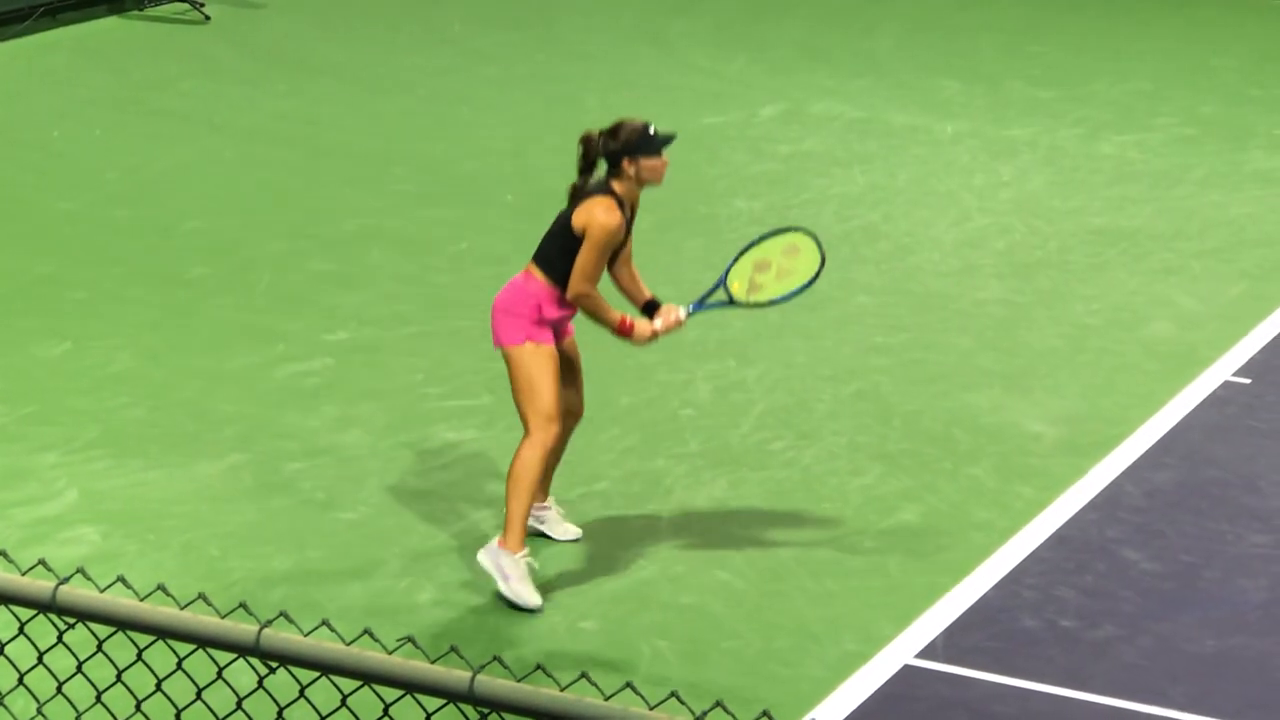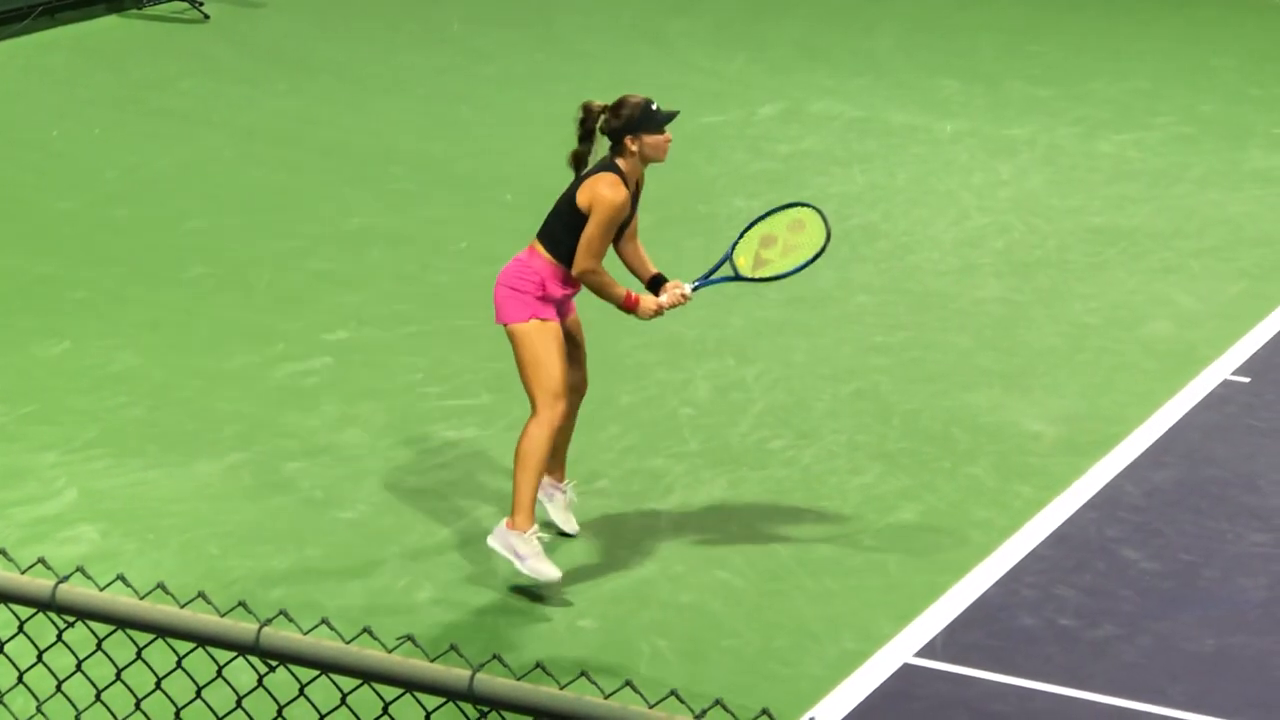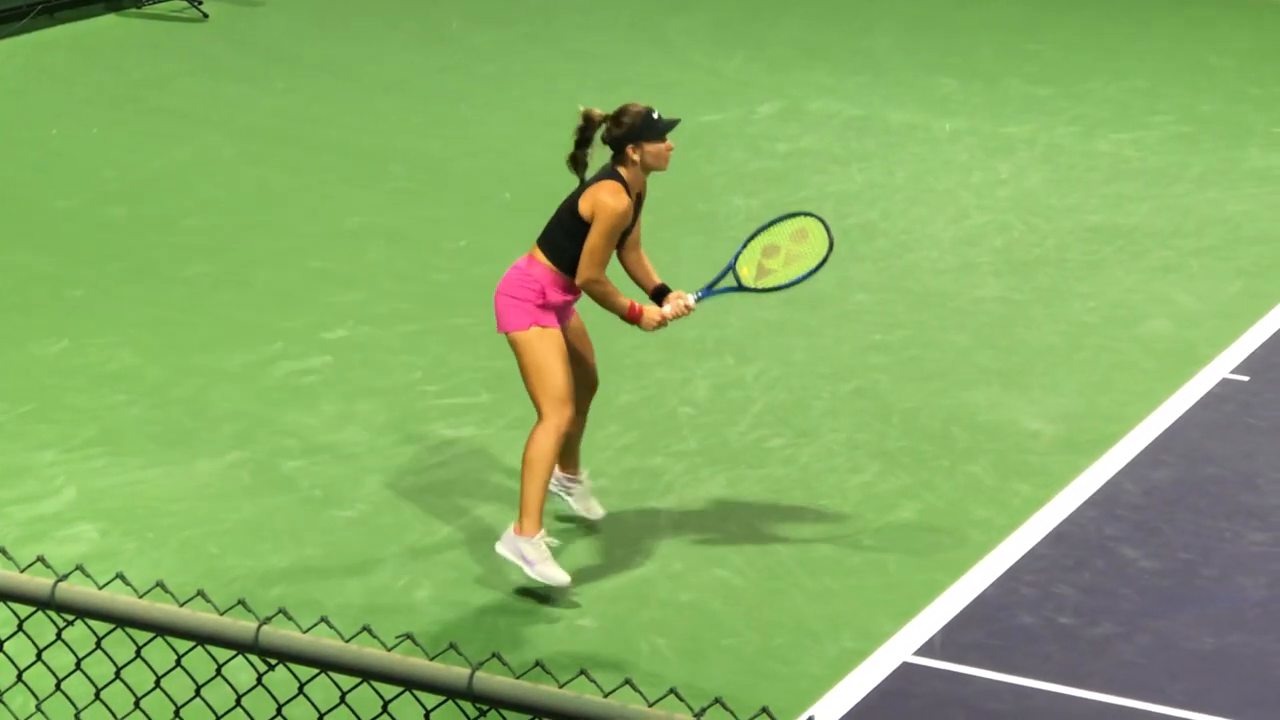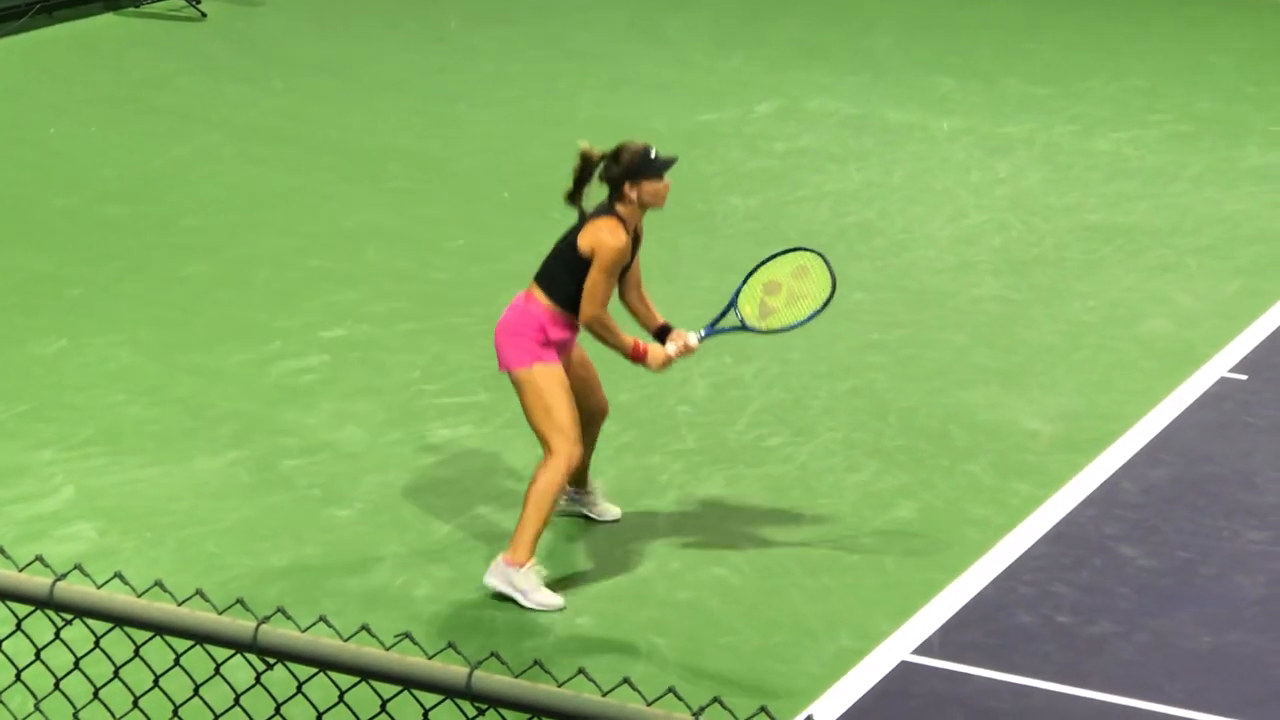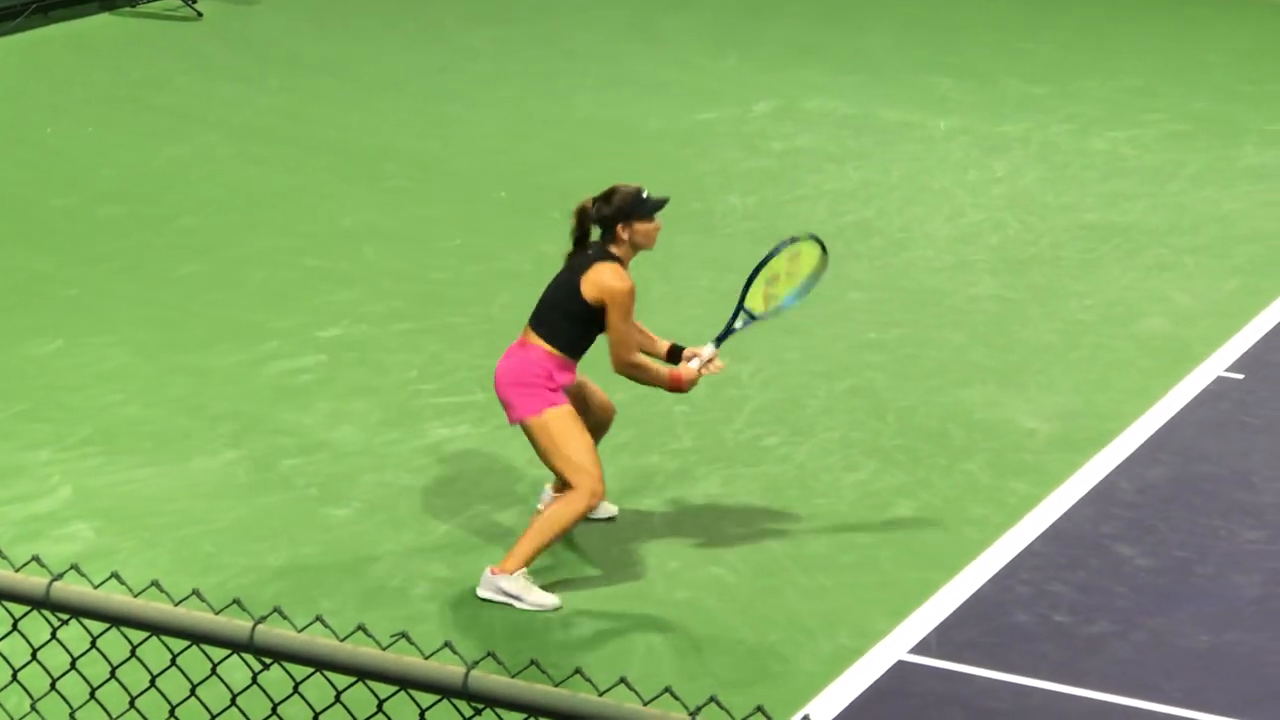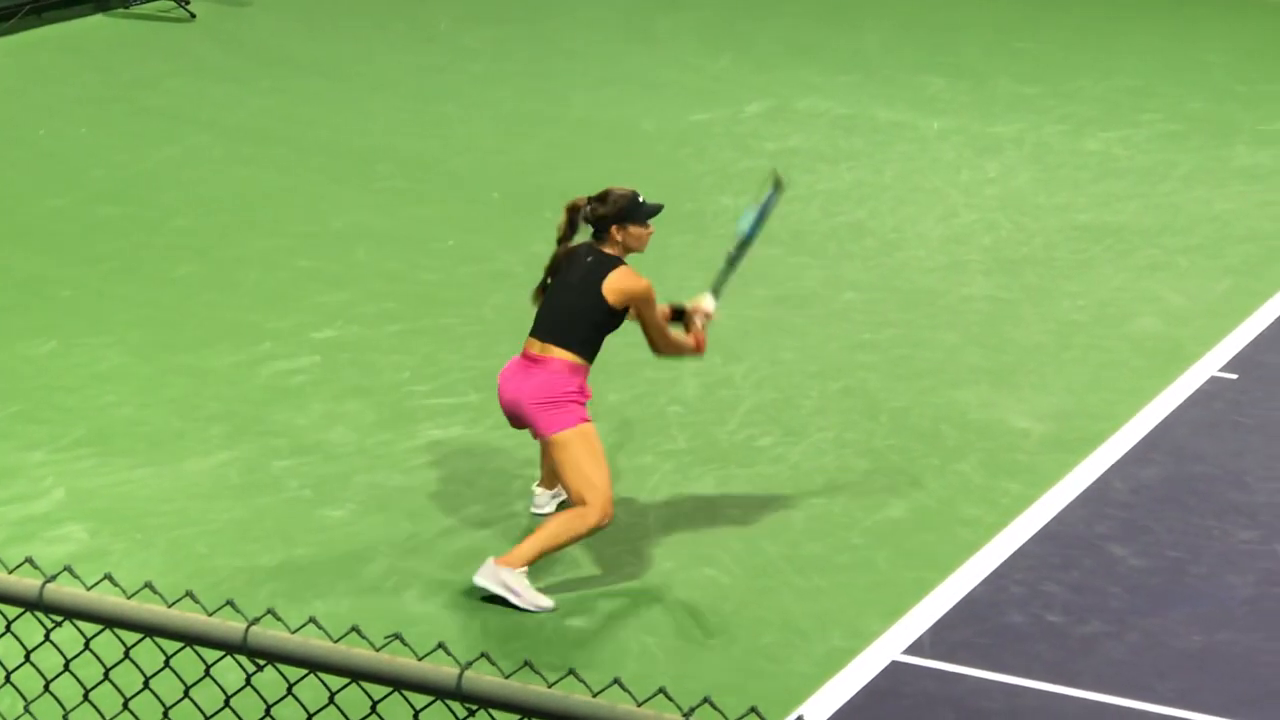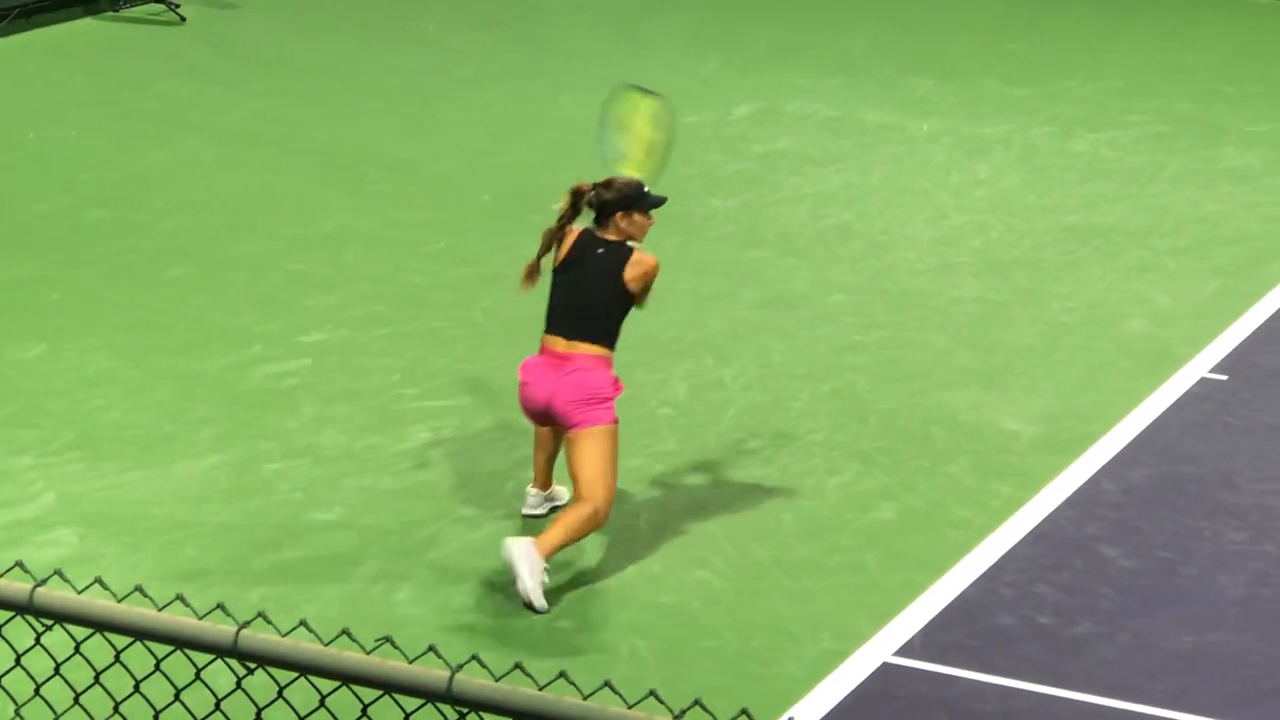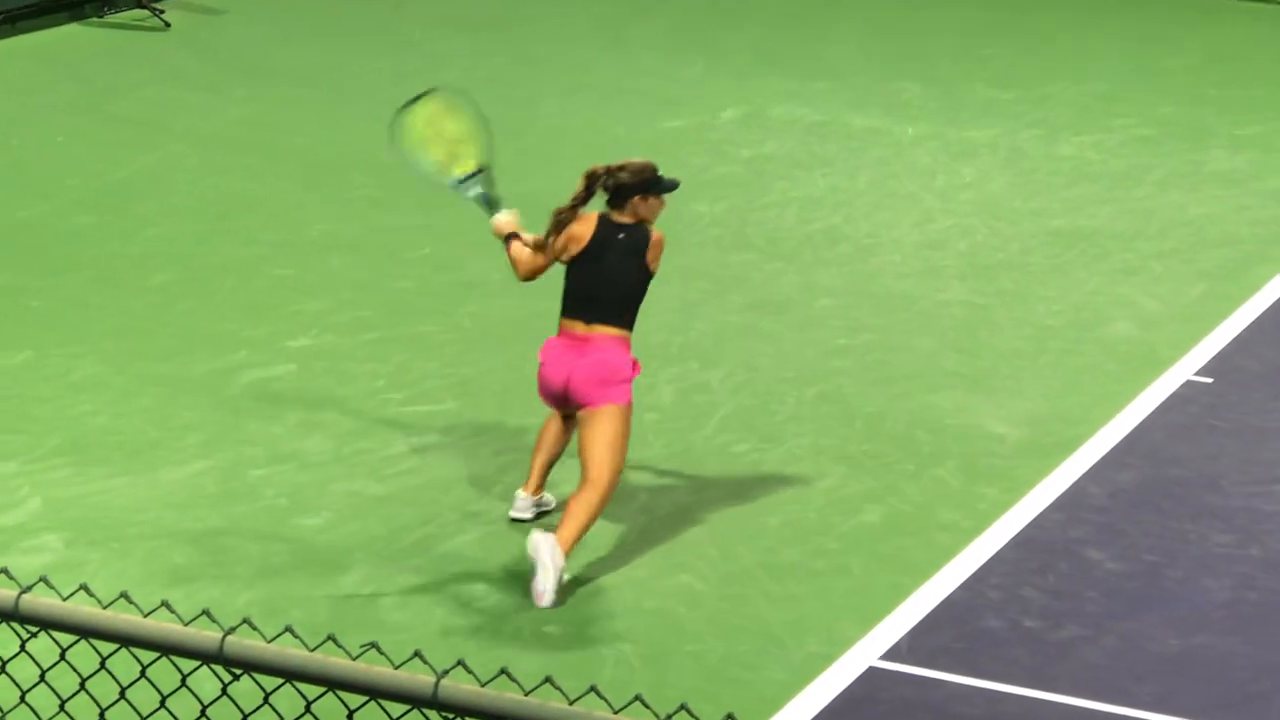
dt=0.1s
person 1, frame 1
left shoulder: (624, 197)
right shoulder: (605, 214)
left elbow: (620, 265)
right elbow: (581, 290)
left wrist: (653, 310)
right wrist: (628, 327)
left hip: (549, 312)
right hip: (524, 312)
left knee: (571, 411)
right knee: (545, 430)
left ankle: (537, 505)
right ankle: (507, 550)
person 1, frame 2
left shoulder: (631, 176)
right shoulder: (611, 192)
left elbow: (626, 241)
right elbow: (587, 269)
left wrist: (659, 284)
right wrist: (633, 303)
left hip: (553, 290)
right hip: (528, 290)
left knee: (574, 389)
right knee: (552, 408)
left ankle: (550, 482)
right ankle: (517, 530)
person 1, frame 3
left shoulder: (633, 184)
right shoulder: (613, 199)
left elbow: (629, 250)
right elbow: (591, 278)
left wrist: (662, 295)
right wrist: (637, 314)
left hip: (554, 296)
right hip: (529, 296)
left knee: (585, 387)
right knee: (558, 413)
left ankle: (568, 476)
right ankle: (525, 536)
person 1, frame 4
left shoulder: (624, 224)
right shoulder: (612, 237)
left elbow: (631, 291)
right elbow: (592, 316)
left wrist: (665, 334)
right wrist: (641, 352)
left hip: (549, 332)
right hip: (529, 335)
left knee: (595, 412)
right knee: (566, 450)
left ankle: (576, 492)
right ankle: (514, 567)
person 1, frame 5
left shoulder: (602, 259)
right shoulder: (615, 281)
left elbow: (626, 329)
right elbow: (624, 361)
left wrist: (676, 353)
right wrist: (678, 380)
left hip: (540, 370)
right hip: (530, 380)
left knee: (600, 415)
right knee: (589, 490)
left ankle: (557, 497)
right ankle: (505, 575)
person 1, frame 6
left shoulder: (574, 252)
right shoulder: (634, 281)
right elbow: (661, 345)
left wrist: (683, 312)
right wrist: (695, 341)
left hip: (517, 378)
right hip: (551, 393)
left knee: (567, 413)
right knee: (597, 508)
left ankle: (548, 491)
right ankle: (504, 568)
person 1, frame 7
left shoulder: (571, 238)
right shoulder: (644, 263)
left elbow: (532, 278)
left hip: (536, 377)
right hip: (587, 384)
right knee: (595, 506)
left ankle: (540, 492)
right ankle: (534, 552)
person 1, frame 8
left shoulder: (583, 223)
right shoulder: (654, 244)
left elbow: (527, 269)
left wrist: (510, 234)
left hip: (557, 357)
right hip: (607, 367)
left knee: (564, 412)
right knee: (599, 483)
left ankle: (528, 495)
right ankle: (553, 546)
